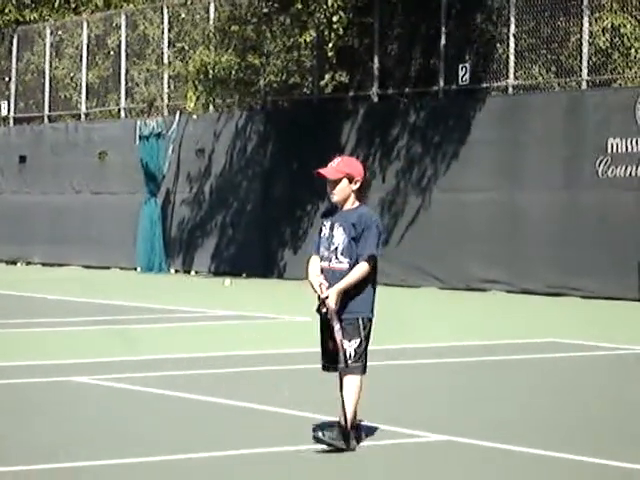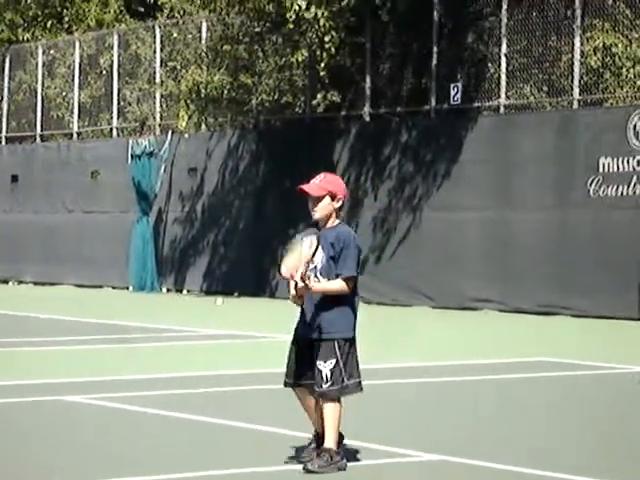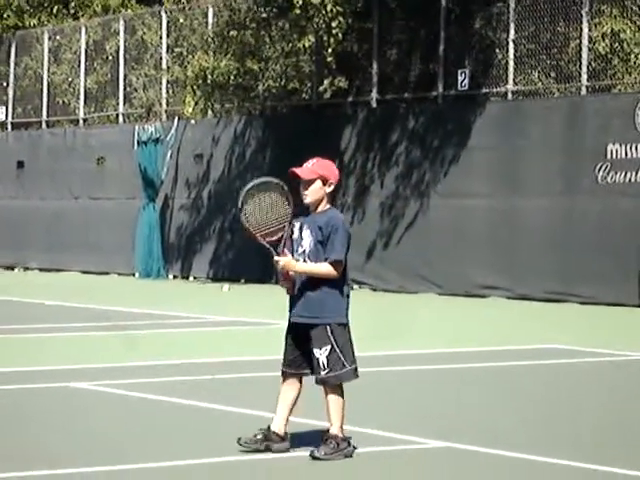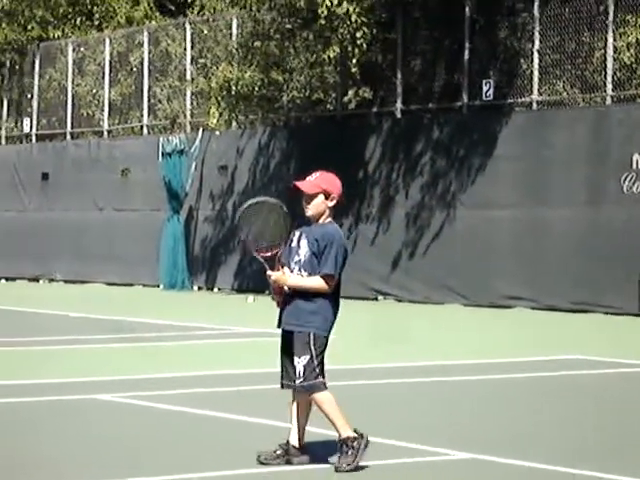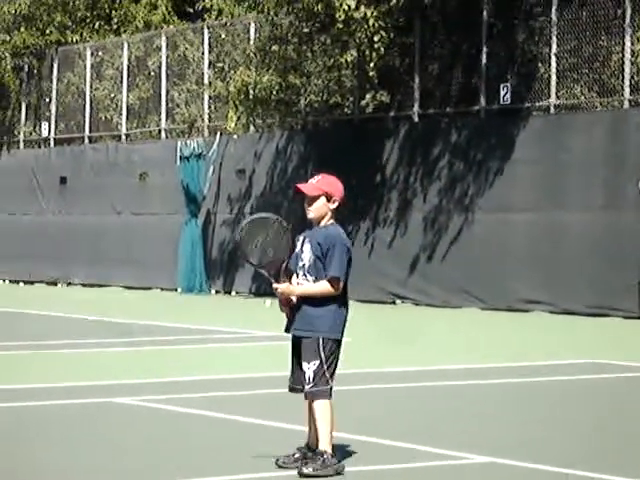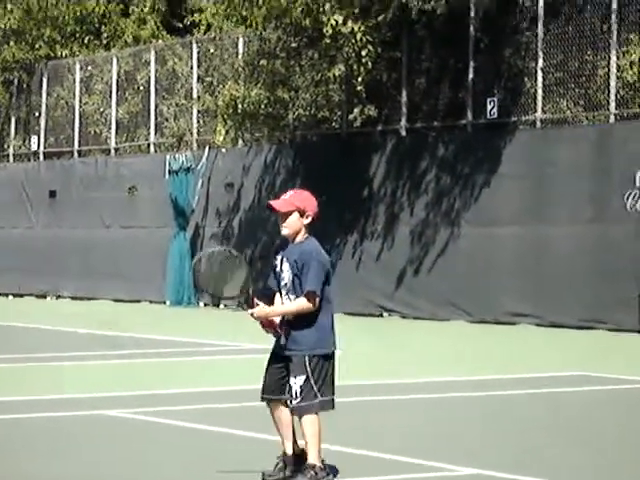
dt=0.3s
person 1, frame 1
left shoulder: (366, 219)
right shoulder: (327, 216)
left elbow: (366, 264)
right elbow: (316, 255)
left wrist: (338, 289)
right wrist: (315, 277)
left hip: (355, 307)
right hip: (330, 306)
left knee: (351, 367)
right knee: (339, 366)
left ankle: (347, 430)
right ankle: (347, 423)
person 1, frame 2
left shoulder: (346, 238)
left elbow: (345, 283)
right elbow: (297, 272)
left wrist: (315, 286)
right wrist: (296, 288)
left hip: (334, 327)
right hip: (307, 324)
left knee: (329, 389)
right knee: (298, 381)
left ankle: (332, 451)
right ankle: (324, 437)
person 1, frame 3
left shoulder: (335, 222)
right shoulder: (301, 220)
left elbow: (334, 268)
left wrist: (296, 267)
right wrist: (286, 275)
left hip: (325, 313)
right hip: (300, 311)
left knee: (330, 375)
right knee: (291, 372)
left ankle: (337, 438)
right ankle: (277, 433)
person 1, frame 4
left shoulder: (332, 236)
right shoulder: (300, 232)
left elbow: (327, 282)
right elbow: (288, 268)
left wrist: (288, 281)
right wrist: (278, 285)
left hip: (313, 321)
right hip: (293, 318)
left knee: (311, 383)
right knee: (298, 385)
left ankle: (350, 438)
right ankle: (296, 446)
person 1, frame 5
left shoulder: (335, 238)
right shoulder: (305, 236)
left elbow: (333, 285)
left wrist: (295, 290)
right wrist: (286, 295)
left hip: (322, 326)
right hip: (303, 323)
left knee: (318, 388)
right knee: (309, 388)
left ankle: (328, 455)
right ankle: (312, 448)
person 1, frame 6
left shoulder: (311, 255)
right shoulder: (284, 252)
left elbow: (310, 302)
left wrist: (271, 313)
right wrist: (272, 315)
left hip: (309, 343)
right hip: (288, 340)
left knee: (305, 404)
right knee: (274, 395)
right ankle: (291, 455)
